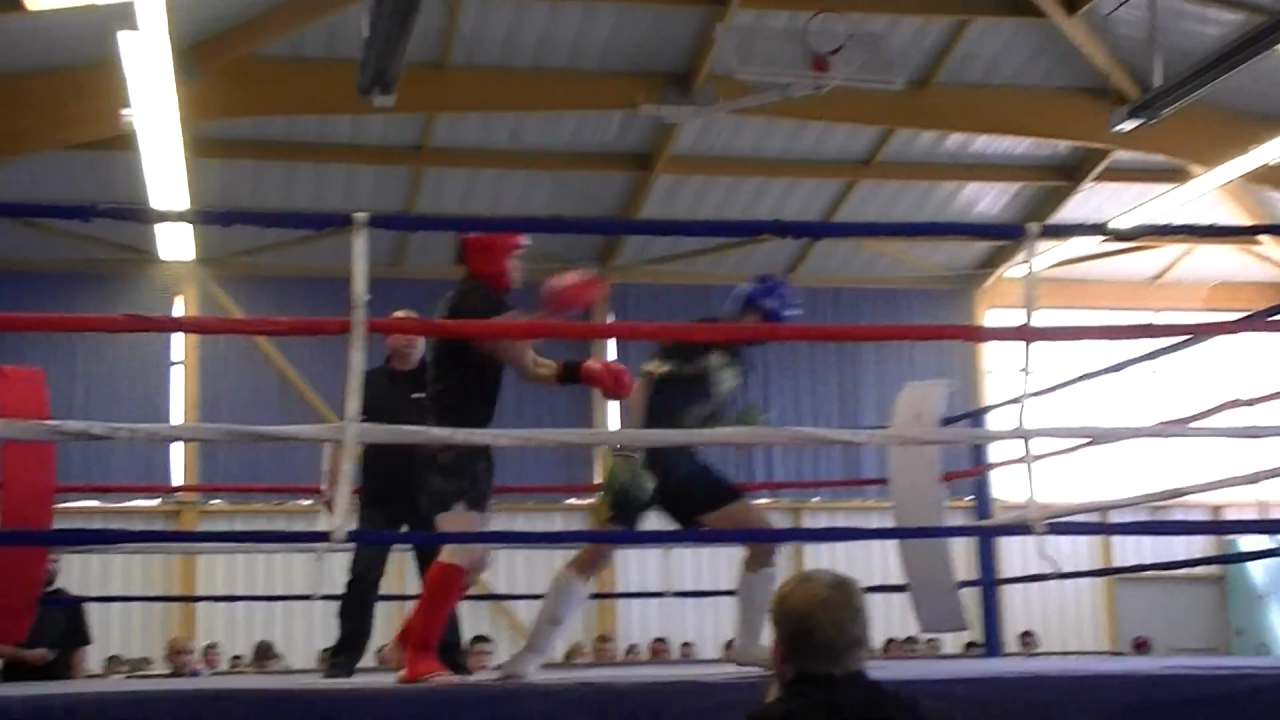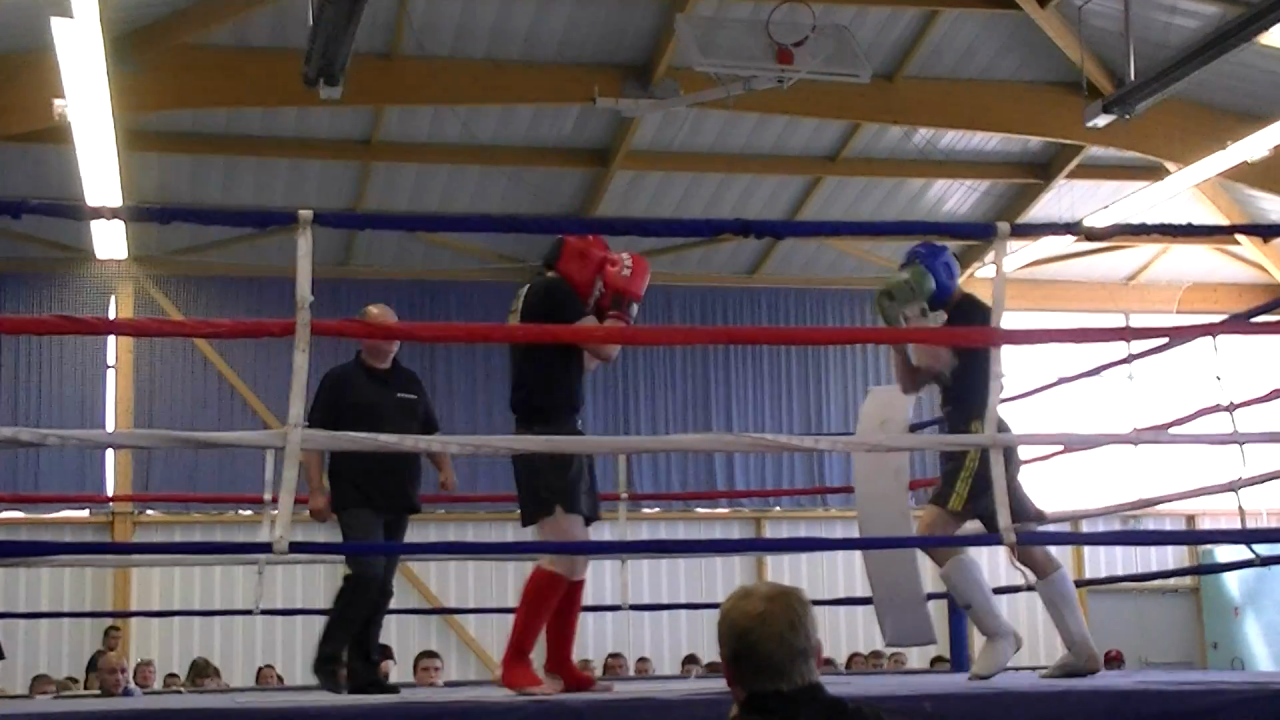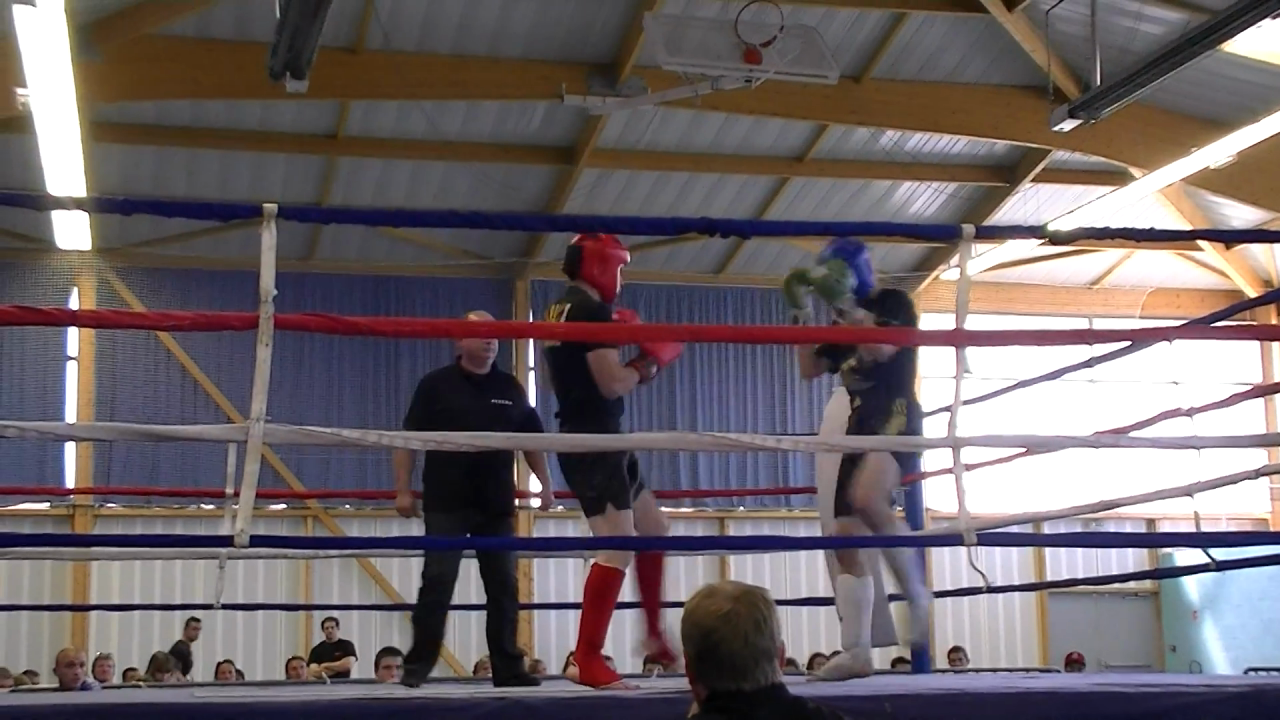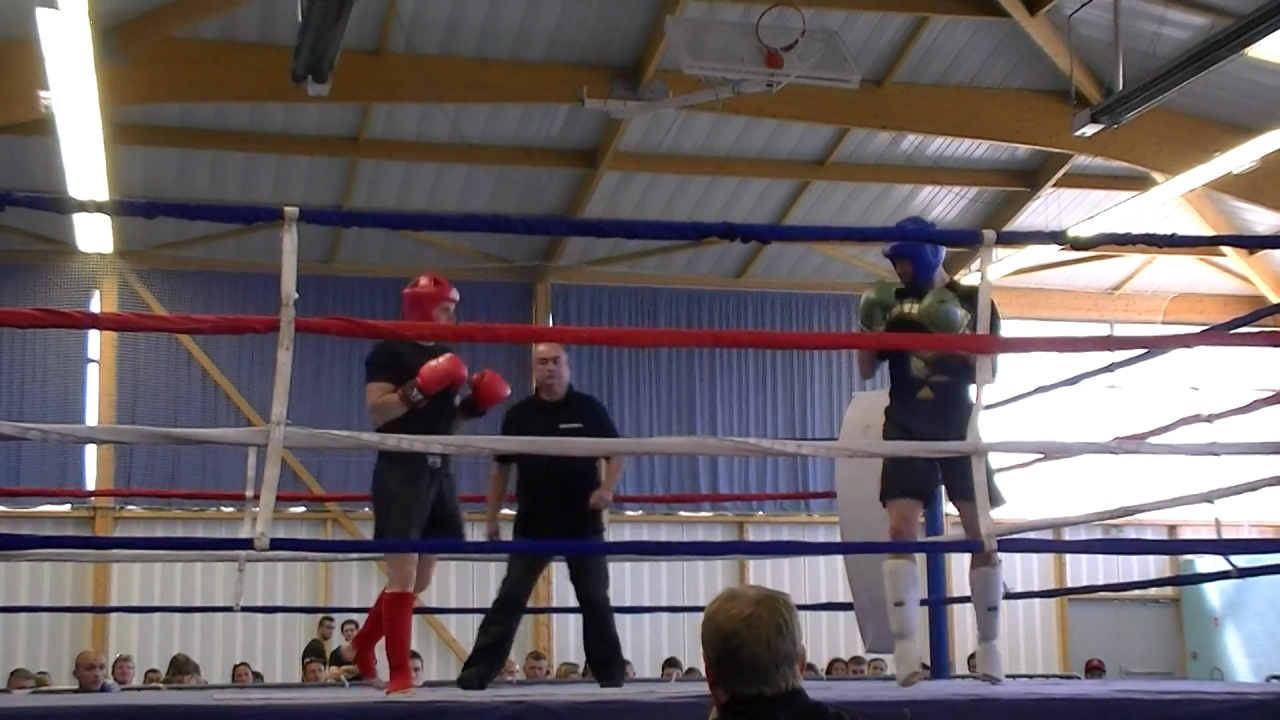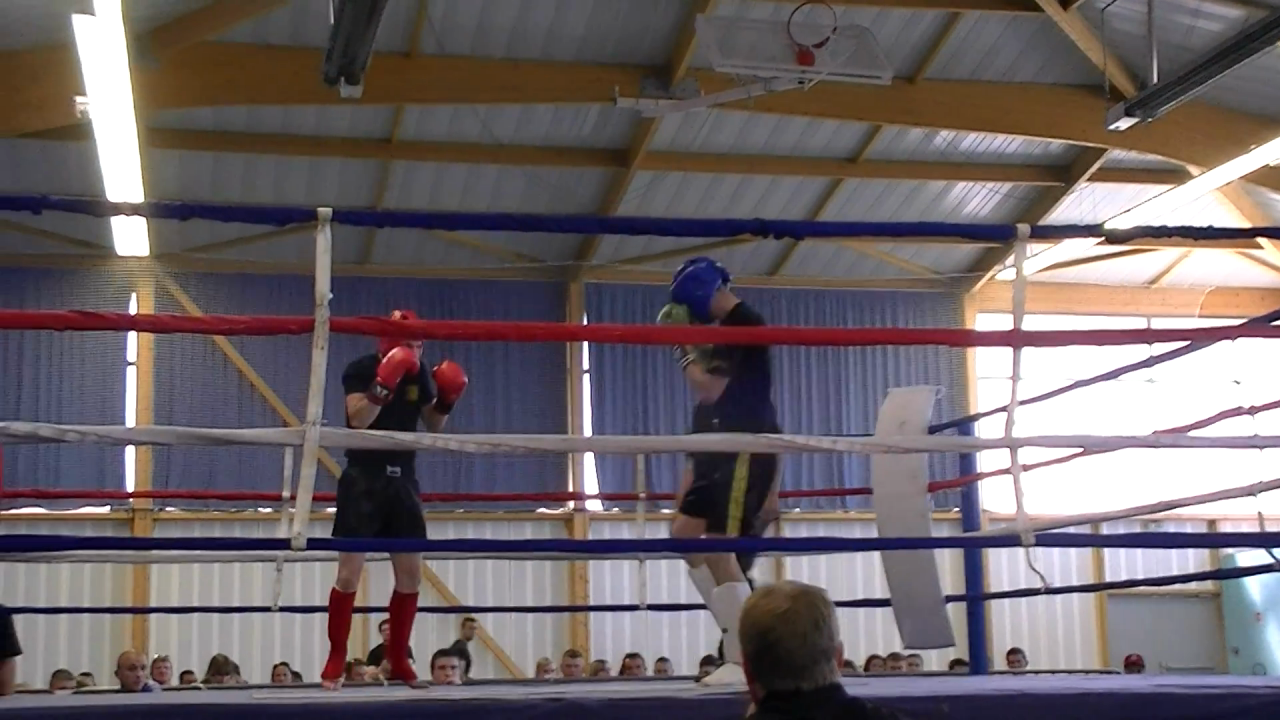
dt=1s
person 1, frame 1
left shoulder: (736, 361)
right shoulder: (698, 338)
right elbow: (643, 386)
left wrist: (736, 426)
right wrist: (627, 453)
left hip: (682, 460)
right hip: (644, 453)
left knee: (763, 536)
right knee: (597, 552)
left ankle: (749, 644)
right ankle: (532, 652)
person 1, frame 2
left shoulder: (969, 312)
right shoulder: (951, 319)
left elbow: (935, 360)
right elbow: (909, 383)
left wrist: (911, 313)
right wrist: (897, 324)
left hip: (976, 438)
right hip: (975, 440)
left knee: (933, 534)
right knee: (1028, 550)
left ankle: (998, 634)
right ankle: (1081, 651)
person 1, frame 3
left shoulder: (894, 302)
right shoulder: (846, 329)
left elbow: (881, 349)
right elbow: (809, 369)
left wrist: (843, 301)
right wrist: (801, 310)
left hip: (891, 422)
right hip: (859, 433)
left knee: (865, 499)
right knee: (843, 539)
left ankle: (917, 599)
right ankle: (855, 653)
person 1, frame 4
left shoulder: (974, 300)
right shoulder: (895, 304)
right elbow: (866, 371)
left wrist: (955, 332)
right wrist: (867, 327)
left hip: (955, 425)
right hip: (906, 427)
left knee: (982, 532)
right knee: (902, 528)
left ankle: (988, 645)
right ankle: (906, 648)
person 1, frame 5
left shoulder: (742, 325)
right shoulder: (736, 325)
left elbow: (709, 393)
left wrist: (683, 349)
right wrist: (694, 351)
left hip: (747, 450)
right hip: (729, 448)
left knee: (718, 554)
right knee: (683, 533)
left ankle: (742, 661)
right ankle: (737, 641)
person 2, frame 1
left shoulder: (489, 299)
right shoulder: (475, 301)
left elbow: (528, 366)
right elbow: (513, 353)
left wrist: (581, 371)
right wrist: (551, 315)
left hip: (467, 443)
right hip: (451, 443)
left knee: (473, 556)
right knee: (463, 549)
left ankle: (416, 634)
right ankle: (420, 657)
person 2, frame 2
left shoulder: (543, 297)
right shoulder: (553, 290)
left elbow: (578, 358)
right elbow: (606, 350)
left wrist: (605, 315)
right wrist: (627, 302)
left hip: (560, 436)
right hip: (548, 437)
left knee: (573, 558)
right knee: (561, 553)
left ankle: (559, 667)
right ankle: (516, 663)
person 2, frame 3
left shoulder: (563, 309)
right shoulder: (591, 311)
right elbow: (612, 385)
left wrist: (619, 342)
right wrist: (651, 359)
left hip: (595, 436)
right hip: (594, 437)
left knee: (654, 527)
right knee: (617, 548)
left ankle: (654, 633)
right ankle: (587, 661)
person 2, frame 4
left shoulder: (445, 355)
right shoulder: (389, 351)
right elbow: (377, 412)
left wrist: (476, 405)
right wrist: (420, 388)
left hip: (438, 471)
right hip: (401, 471)
left knee: (419, 580)
right knee: (402, 575)
left ankle: (360, 648)
right ankle: (399, 674)
person 2, frame 5
left shoulder: (419, 374)
right shoulder: (361, 369)
left elbow: (434, 425)
right elbow: (358, 419)
left wrist: (447, 400)
right wrist: (385, 382)
left hip: (402, 480)
right hip: (363, 479)
left knee: (410, 574)
right knee: (349, 573)
left ankle: (398, 659)
right ankle: (336, 660)
person 3, frame 1
right shoulder: (370, 383)
right wrist: (336, 482)
left hip: (429, 497)
right hip: (378, 498)
right knee: (364, 575)
left ankle: (450, 657)
right ankle: (345, 656)
person 3, frame 2
left shoulder: (410, 382)
right shoulder: (340, 379)
left elbow: (429, 435)
left wrist: (445, 468)
right wrist: (316, 490)
left hip: (398, 502)
right hip: (357, 500)
left knee: (380, 589)
right knee: (365, 573)
left ankle: (362, 672)
right ankle: (328, 660)
person 3, frame 3
left shoulder: (510, 387)
right shoulder: (436, 384)
left wrist: (545, 483)
right wrist: (403, 490)
left hip: (496, 505)
right hip: (446, 504)
left knee: (503, 585)
right knee: (437, 580)
left ankle: (507, 666)
right ankle: (418, 663)
person 3, frame 4
left shoulder: (588, 408)
right shoulder: (518, 415)
left elbow: (615, 454)
right elbow: (502, 467)
left wrist: (606, 487)
right wrist: (492, 516)
left hip: (583, 522)
right hip: (532, 524)
left knee: (594, 597)
right knee: (511, 596)
left ankle: (610, 670)
right ankle: (479, 670)
person 3, frame 5
left shoulder: (748, 401)
right shoulder: (703, 410)
left elbow: (772, 448)
right elbow: (695, 464)
left wrist: (770, 495)
right wrist: (678, 507)
left hip: (746, 510)
right hip: (716, 511)
left knee: (728, 579)
right knee: (732, 581)
left ankle: (746, 659)
right ankle: (744, 660)
